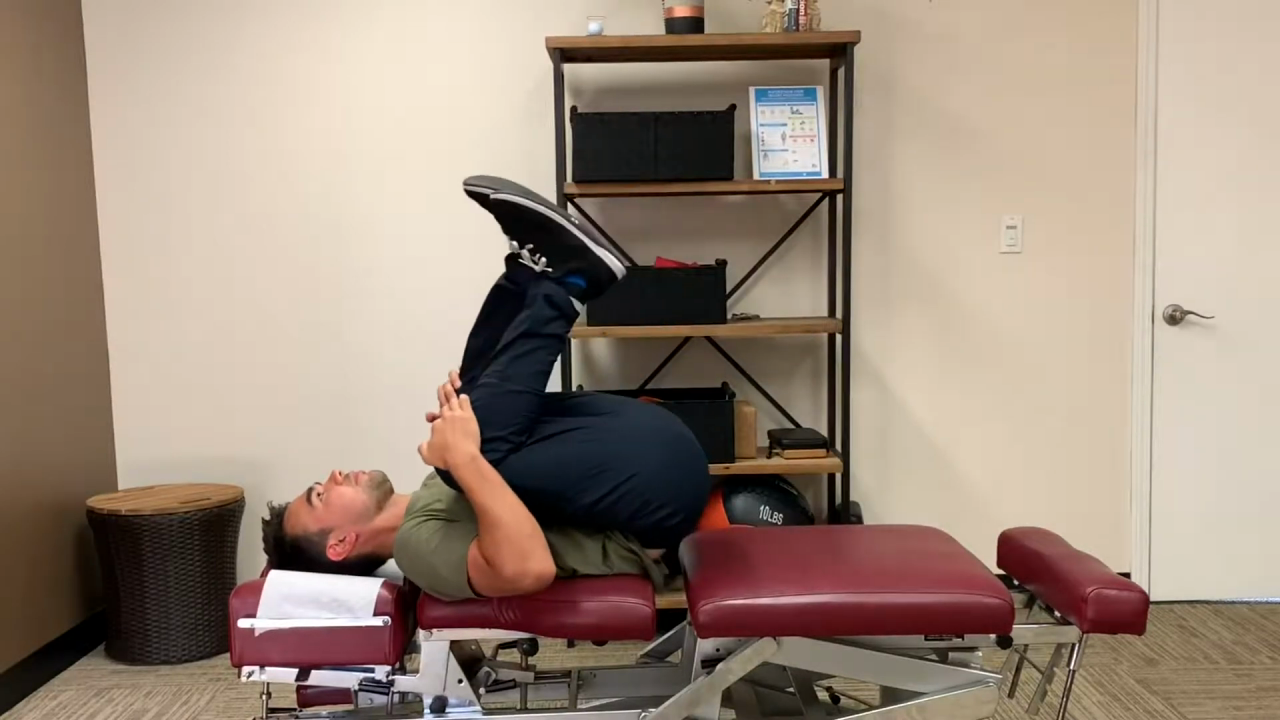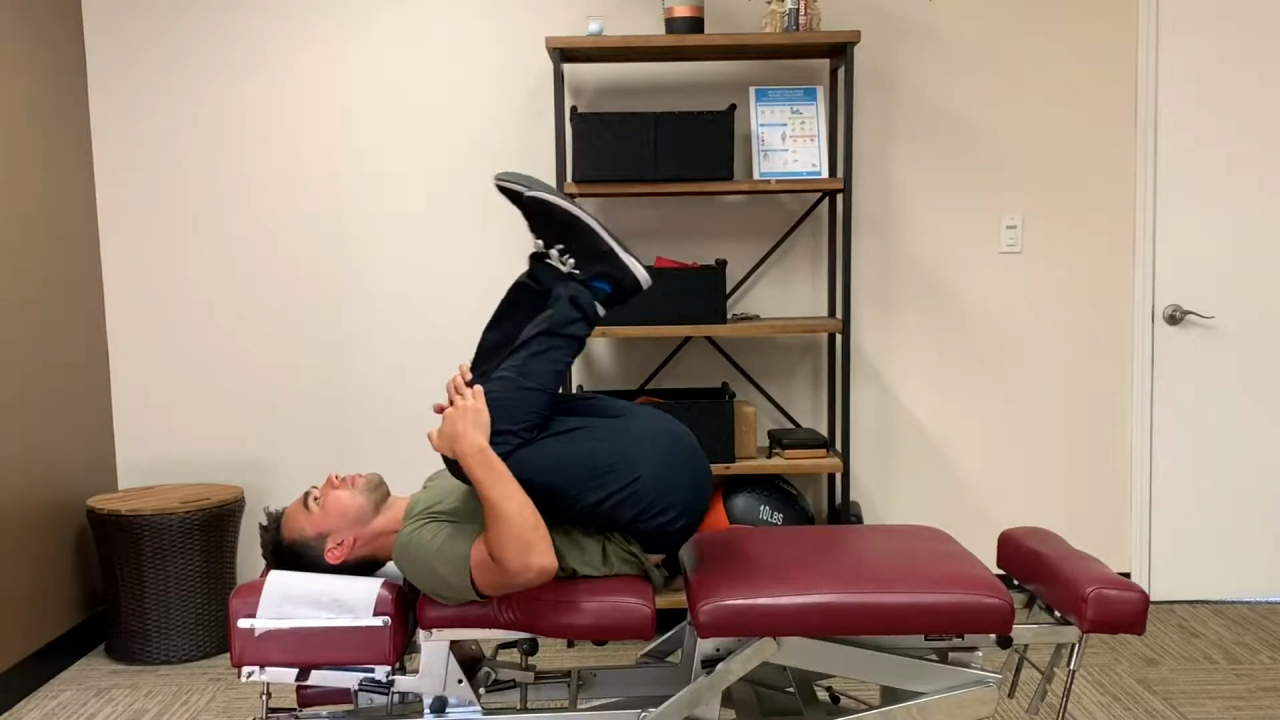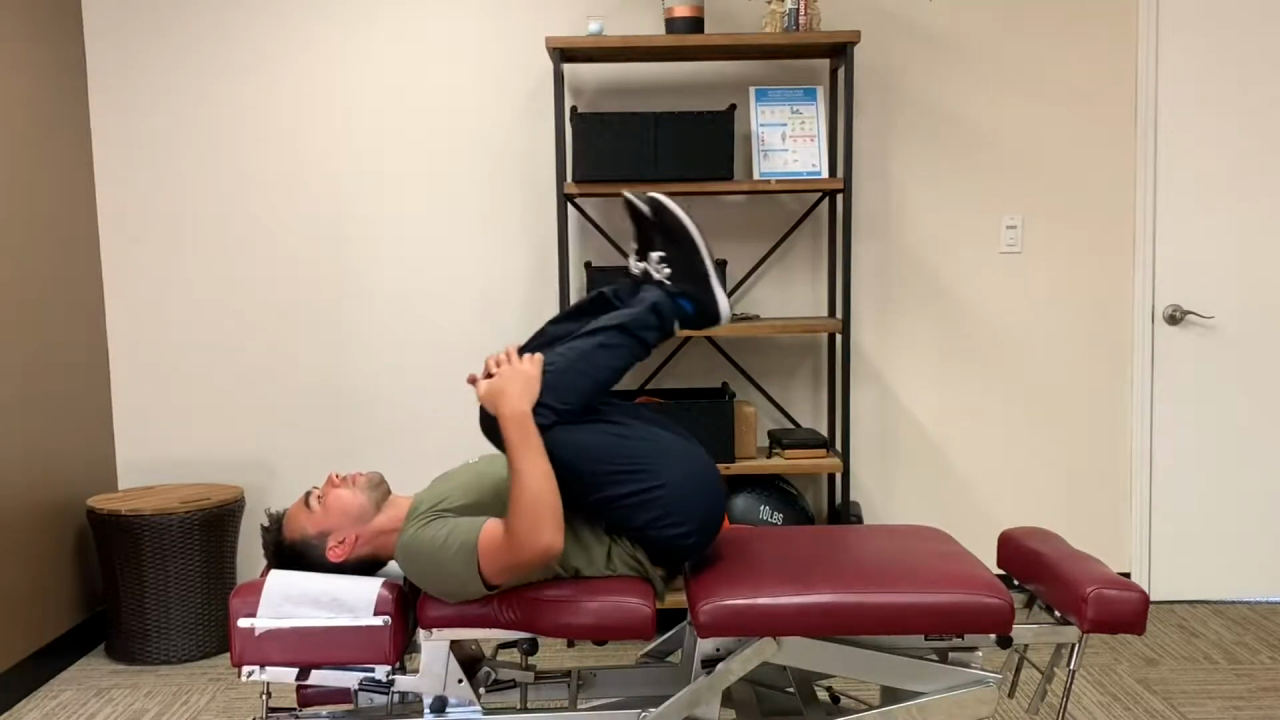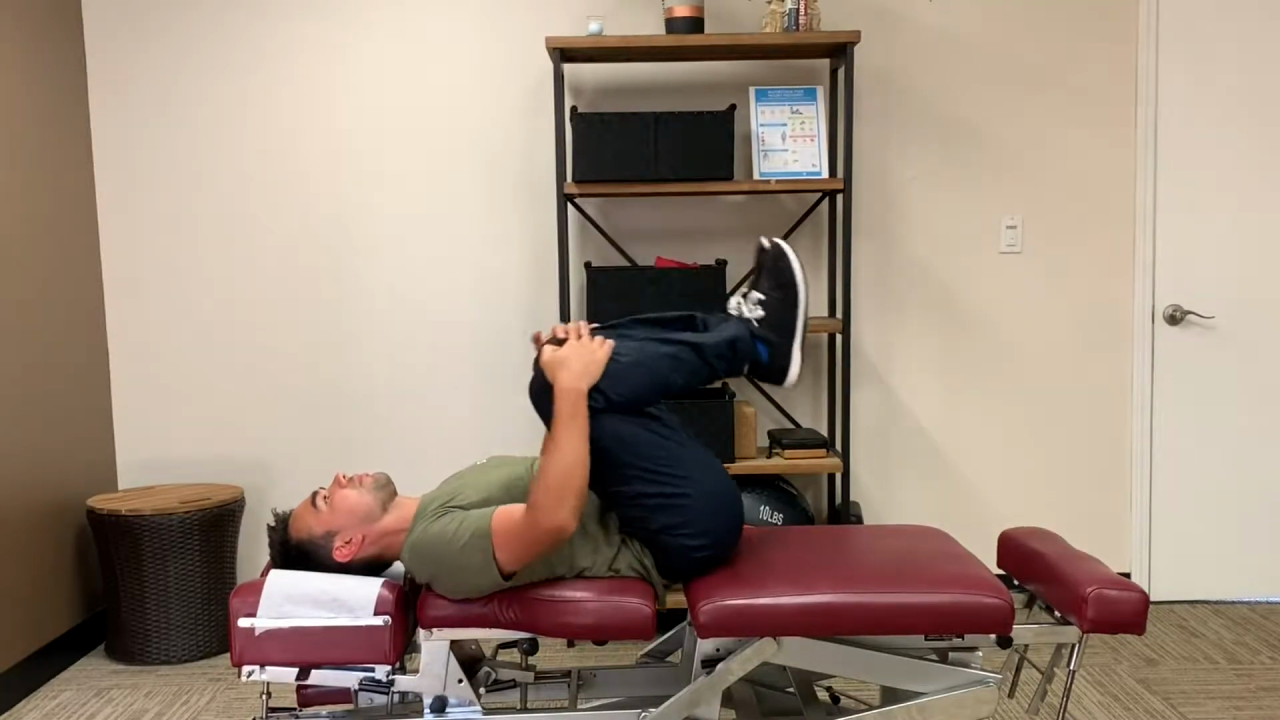
dt=0.3s
person 1, frame 1
left shoulder: (430, 509)
right shoulder: (421, 546)
right elbow: (529, 568)
left wrist: (468, 417)
right wrist: (463, 458)
left ankle: (554, 275)
right ankle: (559, 283)
person 1, frame 2
left shoulder: (431, 507)
right shoulder: (423, 548)
right elbow: (532, 561)
left wrist: (473, 408)
right wrist: (471, 447)
left knee: (489, 401)
left ankle: (572, 276)
right ankle: (583, 287)
person 1, frame 3
left shoulder: (428, 512)
right shoulder: (424, 548)
right elbow: (540, 540)
left wrist: (514, 396)
right wrist: (515, 412)
left hip: (667, 486)
right hip: (674, 509)
left knee: (529, 377)
right knee: (520, 402)
left ankle: (657, 288)
right ankle: (672, 298)
person 1, frame 4
left shoulder: (439, 513)
right shoulder: (435, 546)
left elbow: (562, 476)
right elbow: (554, 520)
left wrist: (569, 371)
right wrist: (570, 387)
right hip: (691, 524)
left knee: (565, 369)
right knee: (566, 390)
left ankle: (745, 328)
right ankle: (752, 338)
